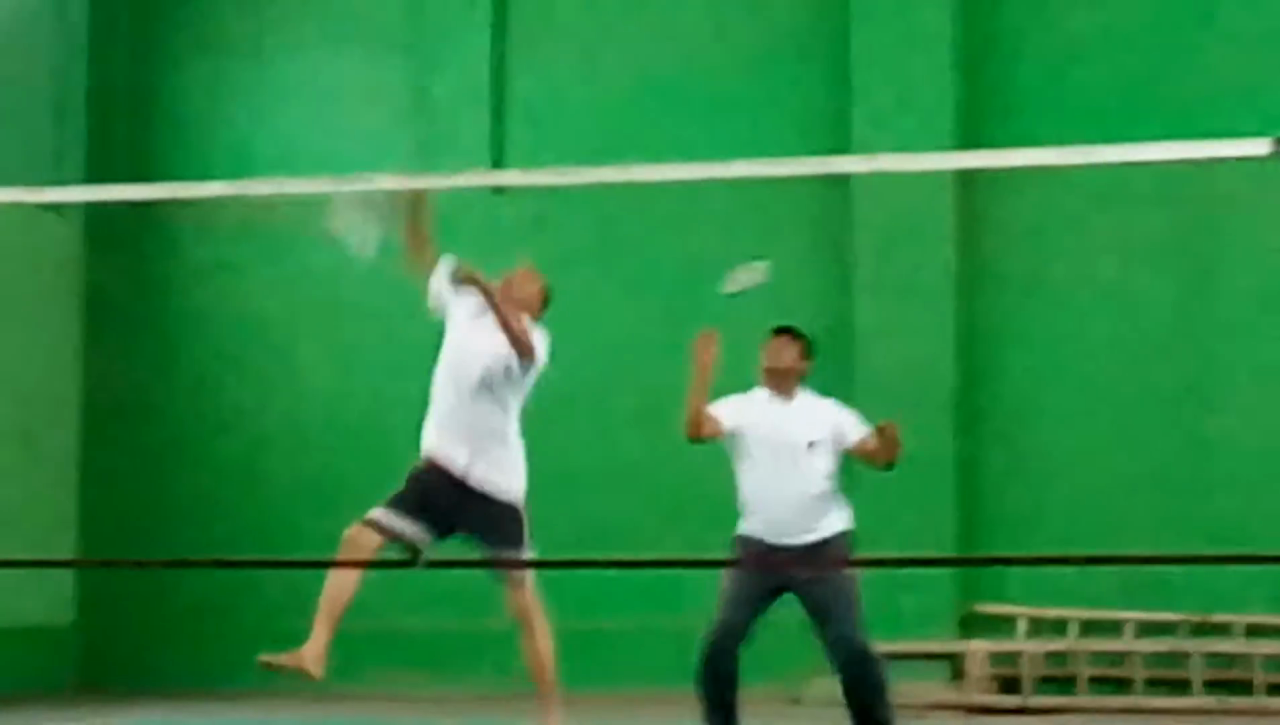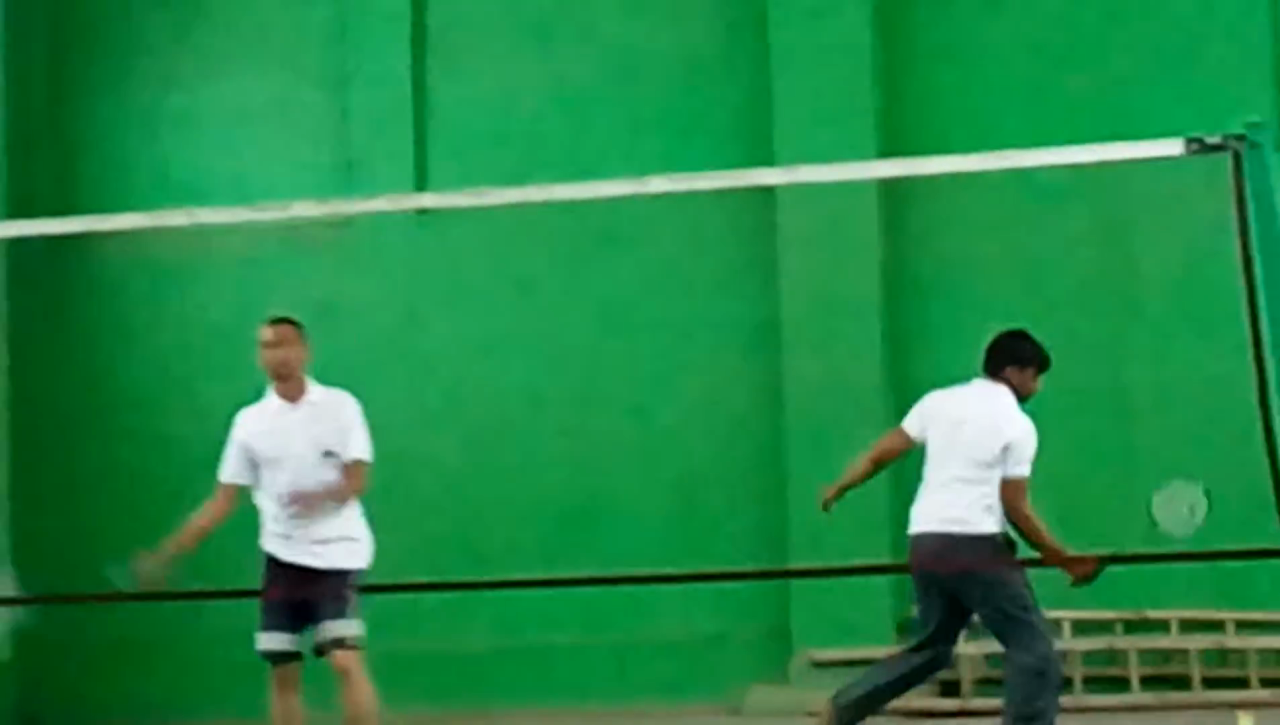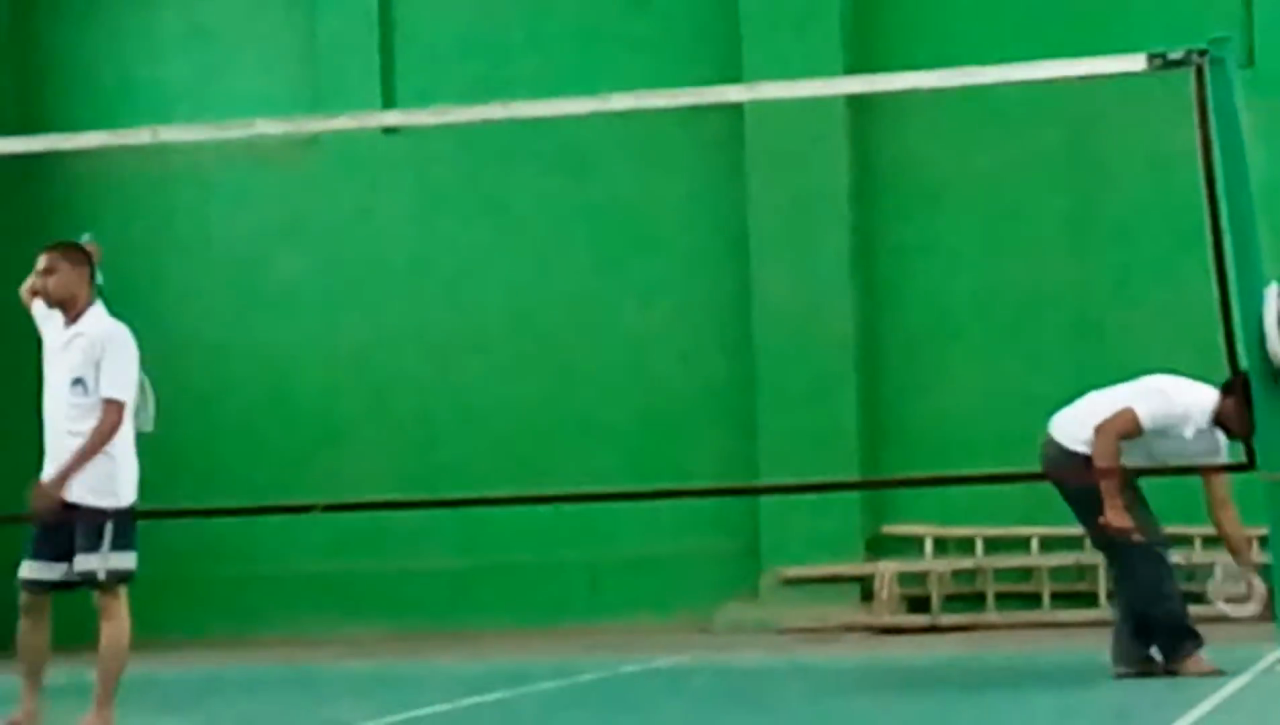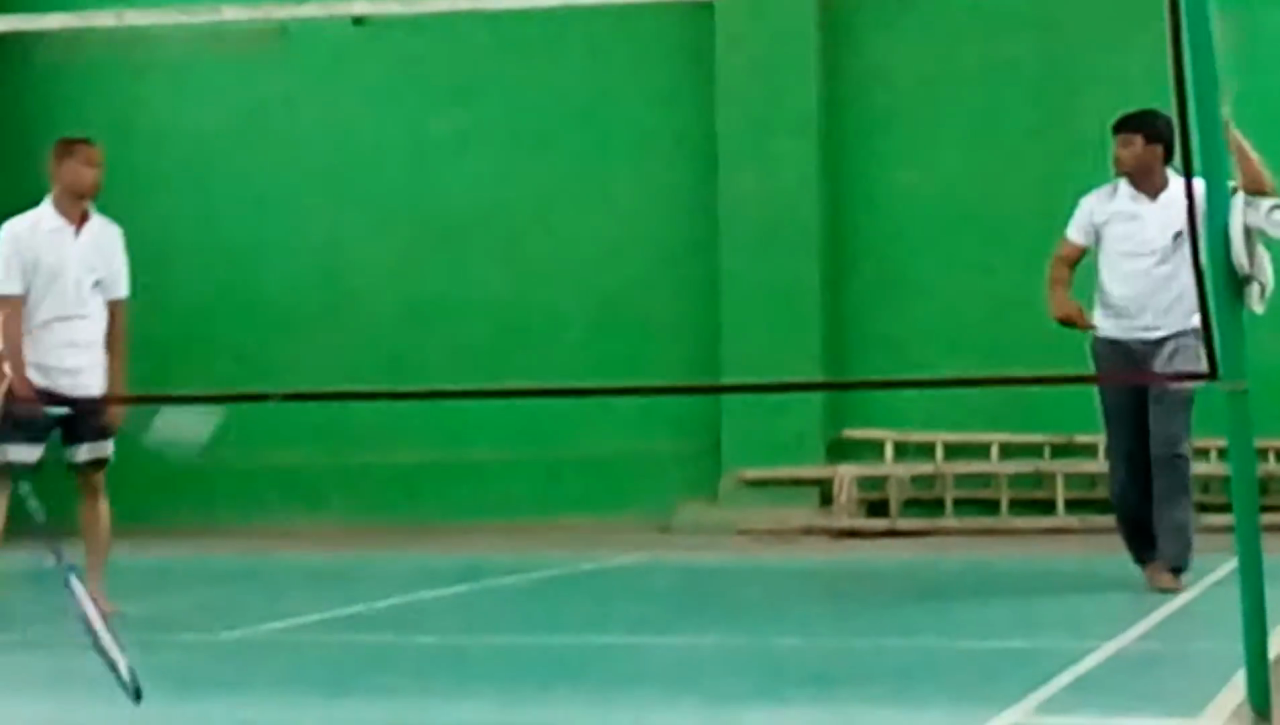
dt=1s
person 1, frame 1
left shoulder: (532, 344)
right shoulder: (466, 308)
left elbow: (522, 345)
right elbow: (421, 257)
left wrist: (488, 289)
right wrist: (413, 205)
left hip: (492, 486)
right hip: (441, 472)
left knee: (523, 599)
right knee: (357, 539)
right ankle: (315, 652)
person 1, frame 2
left shoulder: (342, 406)
right shoulder: (249, 422)
left elbow: (358, 479)
right elbow: (225, 500)
left wrist: (319, 496)
right wrist: (167, 552)
left hip: (337, 556)
right hip: (284, 557)
left knee: (346, 664)
right knee: (284, 673)
person 1, frame 3
left shoulder: (111, 336)
right shoulder: (54, 327)
left elbow: (112, 418)
right elbow: (27, 292)
left wrist: (61, 478)
right wrist: (53, 266)
left hip: (101, 493)
right hip: (58, 493)
left knee: (109, 598)
right knee: (30, 599)
person 1, frame 4
left shoulder: (110, 236)
left elbow: (116, 316)
left wrist: (117, 388)
left hip: (88, 384)
left knee: (93, 482)
left ankle: (95, 588)
person 2, frame 1
left shoulder: (828, 413)
right shoulder: (738, 407)
left elbow: (881, 458)
right elbow: (696, 431)
left wrist: (889, 440)
right wrist: (702, 372)
left hip: (819, 547)
right hip: (759, 549)
left knee: (849, 644)
right knee: (721, 641)
person 2, frame 2
left shoulder: (937, 402)
right shoulder: (1017, 425)
left elbow: (881, 454)
right elbow: (1016, 510)
left wrist: (837, 489)
right wrist: (1065, 559)
left hip: (925, 544)
right hip: (977, 548)
left knee: (933, 649)
right knee: (1032, 646)
person 2, frame 3
left shoulder: (1213, 439)
right shoulder: (1177, 401)
left elbow: (1224, 510)
right elbow: (1106, 431)
left wrist: (1248, 571)
right wrist: (1114, 506)
left hip: (1095, 455)
right hip: (1074, 448)
left knee: (1143, 547)
right knee: (1144, 545)
left ankle: (1133, 654)
right ankle: (1181, 650)
person 2, frame 4
left shoulder: (1195, 195)
right shoulder: (1097, 204)
left elbow: (1261, 190)
right elbow: (1061, 262)
left wrist: (1227, 131)
right wrist: (1061, 299)
left hip: (1176, 342)
right hip: (1116, 345)
left knee: (1169, 451)
right knee: (1127, 461)
left ankle: (1170, 561)
right ankle: (1148, 554)
